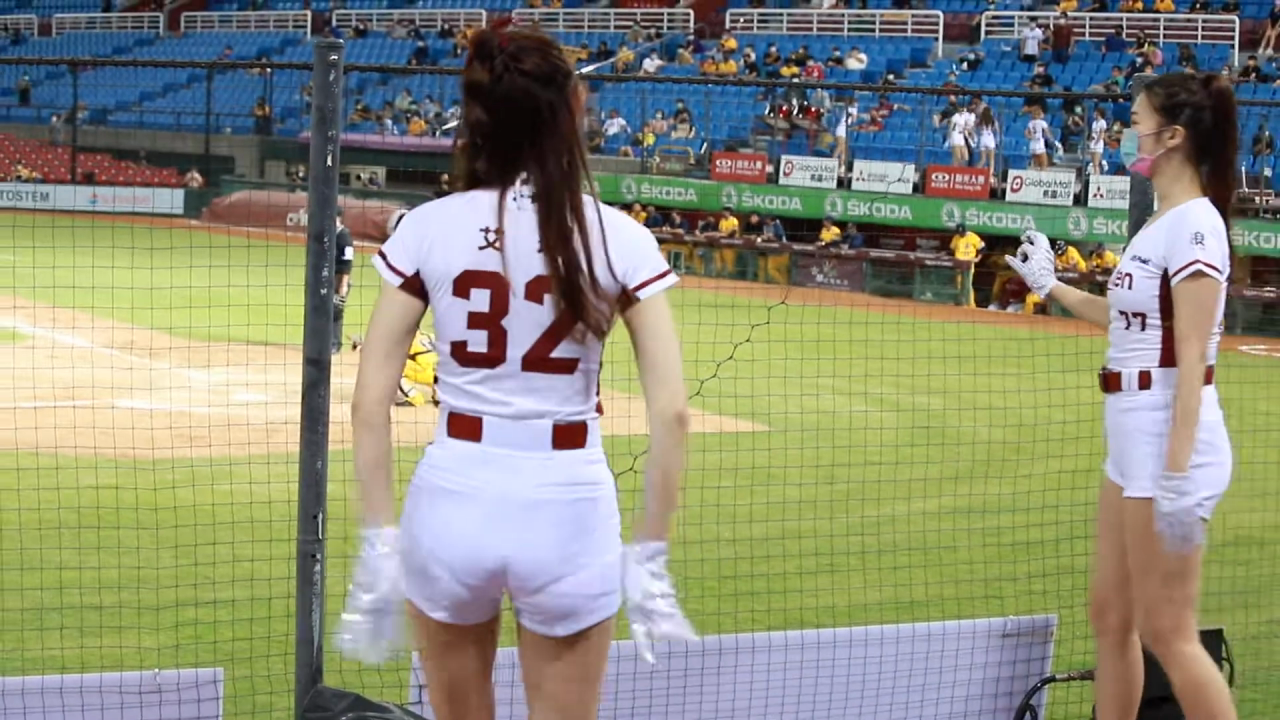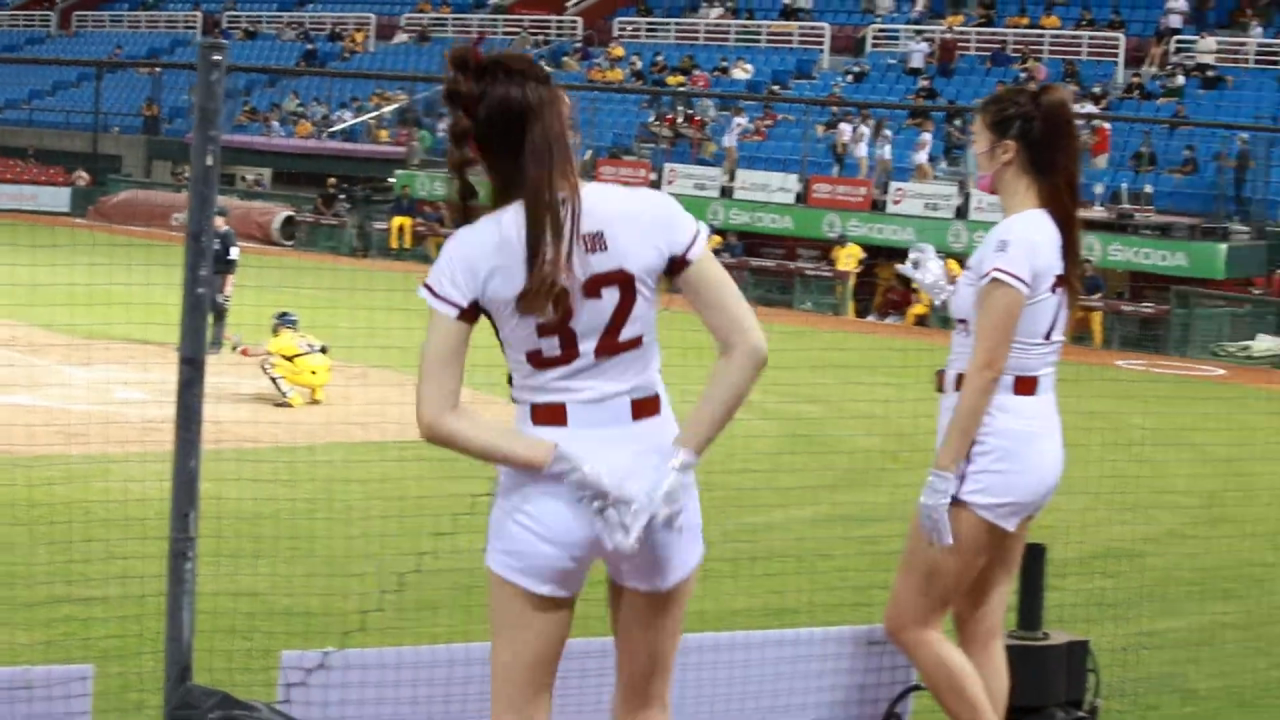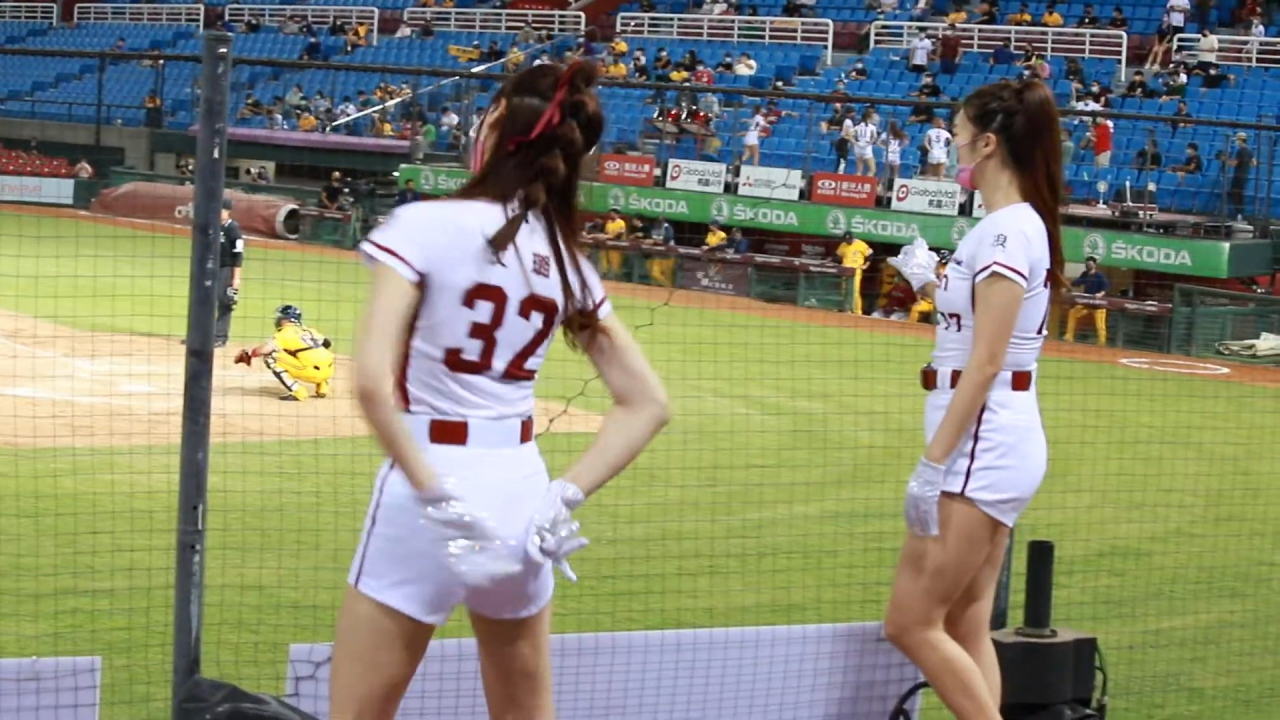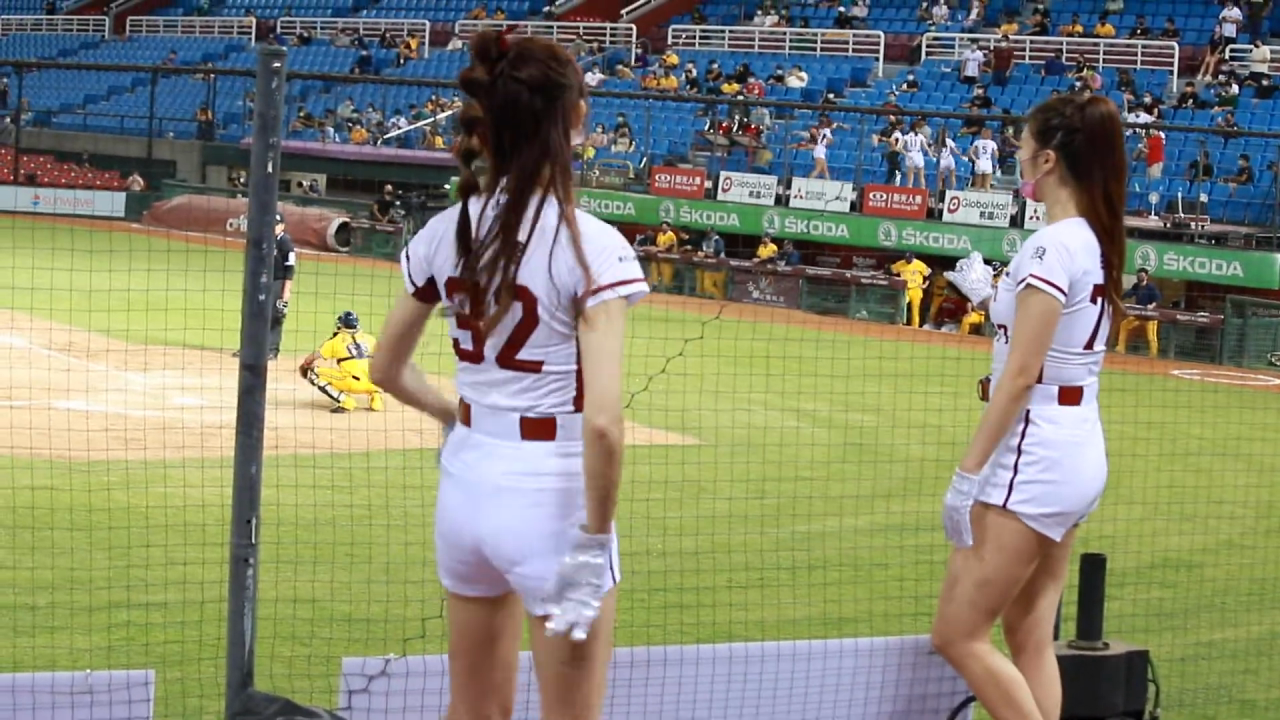
dt=0.7s
person 1, frame 1
left shoulder: (425, 227)
right shoulder: (622, 239)
left elbow: (370, 394)
right elbow: (670, 410)
left wrist: (381, 542)
right wrist: (648, 559)
left hip: (451, 501)
right hip: (565, 508)
person 1, frame 2
left shoulder: (469, 251)
right shoulder: (650, 213)
left elbow: (436, 419)
right elbow: (746, 348)
left wrist: (566, 469)
right wrist: (677, 461)
left hip: (541, 496)
right hip: (644, 483)
person 1, frame 3
left shoulder: (420, 225)
right shoulder: (567, 260)
left elbow: (371, 379)
right elbow: (648, 404)
left wrist: (435, 496)
right wrist: (562, 496)
left hip: (424, 517)
right hip: (516, 508)
person 1, frame 4
left shoulder: (444, 231)
right shoulder: (596, 246)
left elbow: (386, 370)
right elbow: (602, 418)
right wrist: (598, 543)
left hip: (465, 490)
right hip: (550, 501)
person 2, frame 1
left shoulder: (1194, 227)
right shoulder: (1161, 224)
left elbow: (1191, 361)
left wrist: (1177, 477)
right wrist: (1049, 284)
left hip: (1168, 447)
right hip: (1133, 446)
left knee: (1168, 636)
right knee: (1111, 618)
person 2, frame 2
left shoulder: (1013, 238)
right shoulder: (1047, 231)
left elbow: (986, 368)
left wrist: (942, 474)
right wrist: (947, 292)
left hip: (993, 451)
right hip: (1027, 447)
left knee: (910, 621)
right knee: (979, 627)
person 2, frame 3
left shoulder: (1005, 231)
right shoulder: (1019, 224)
left elbow: (984, 364)
left wrist: (930, 463)
right wrist: (929, 283)
left hip: (982, 447)
right hip: (996, 447)
left knee: (911, 623)
right knee: (965, 626)
person 2, frame 4
left shoulder: (1051, 245)
right shoulder: (1096, 243)
left elbow: (1020, 375)
left wrist: (967, 473)
right wrist: (989, 297)
left hip: (1036, 457)
right hip: (1075, 452)
left knee: (957, 633)
right knee: (1029, 637)
